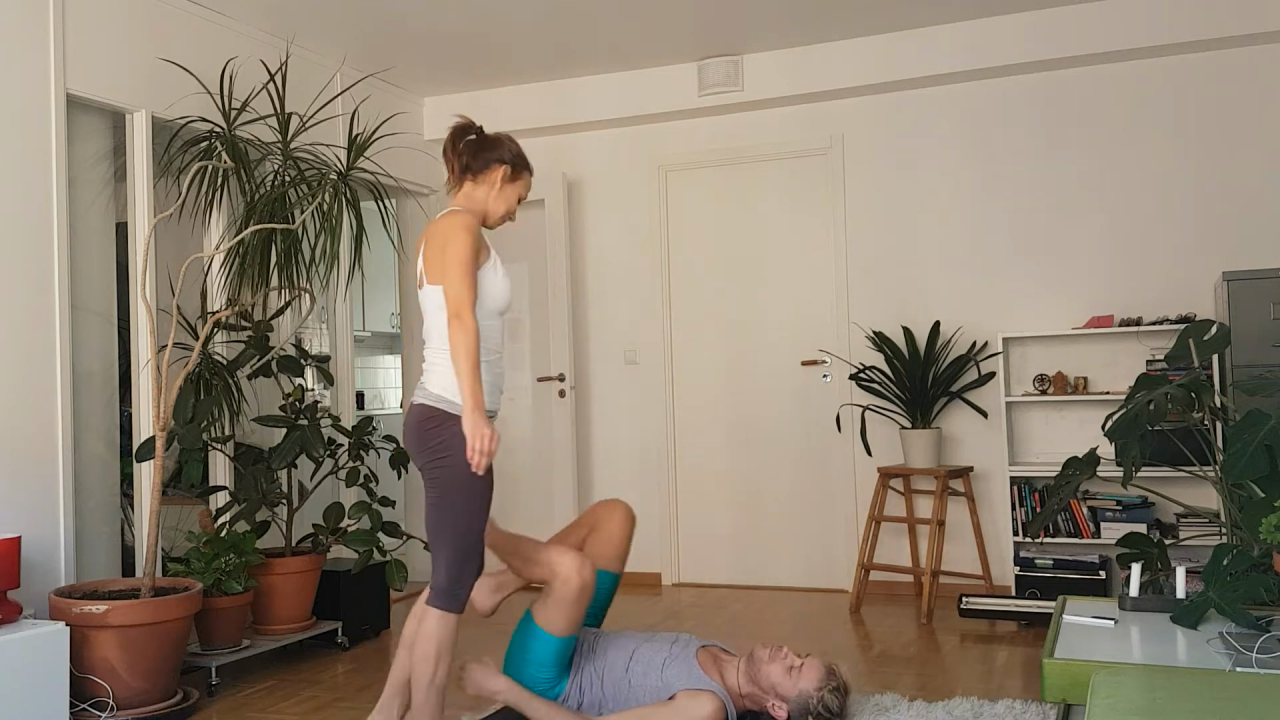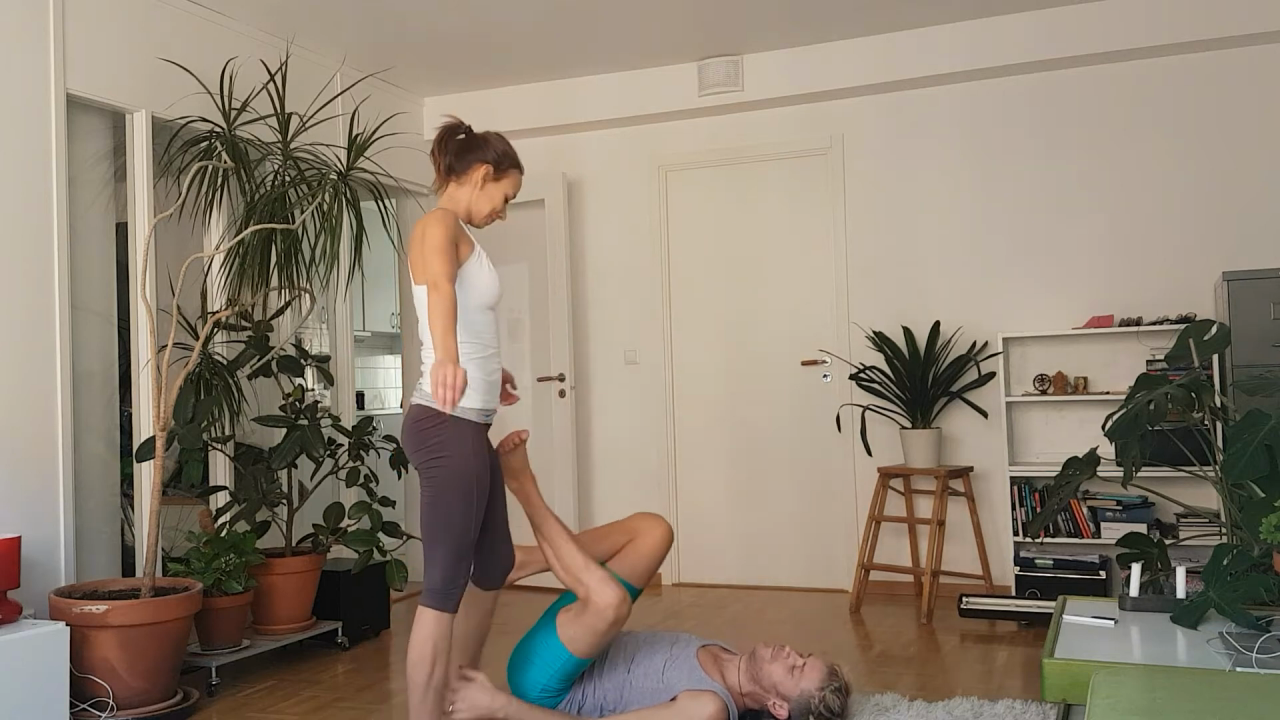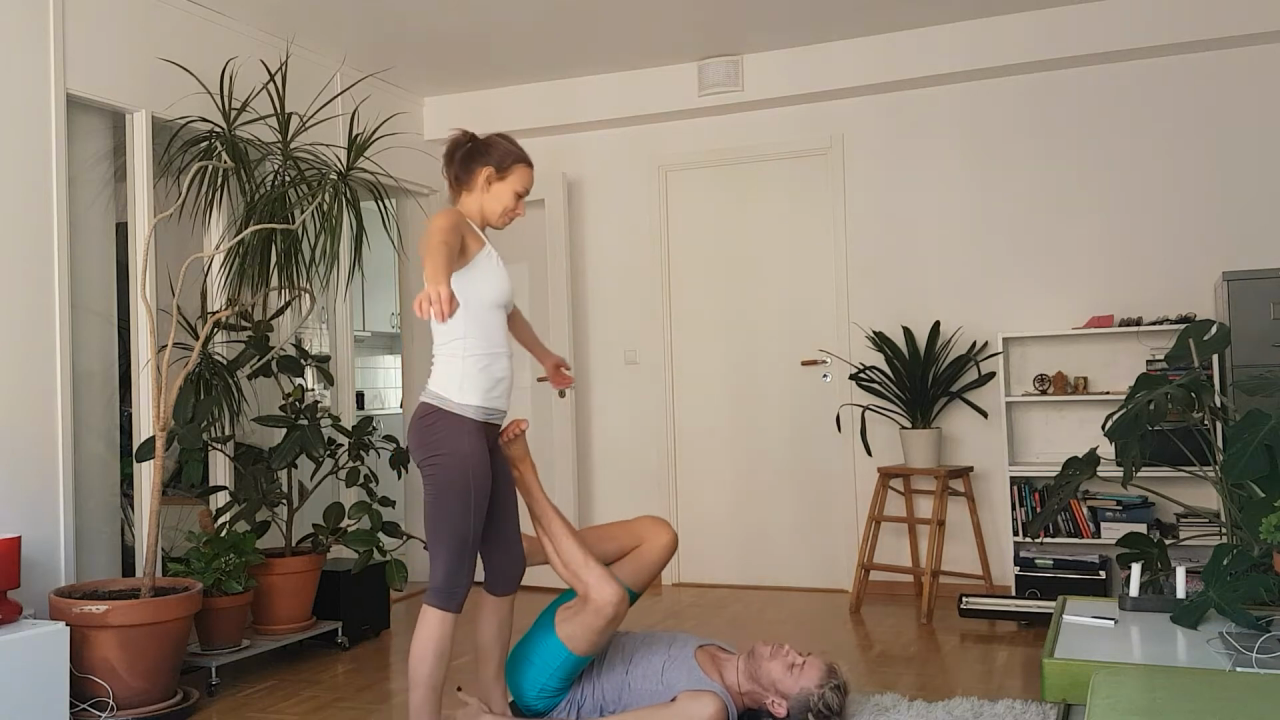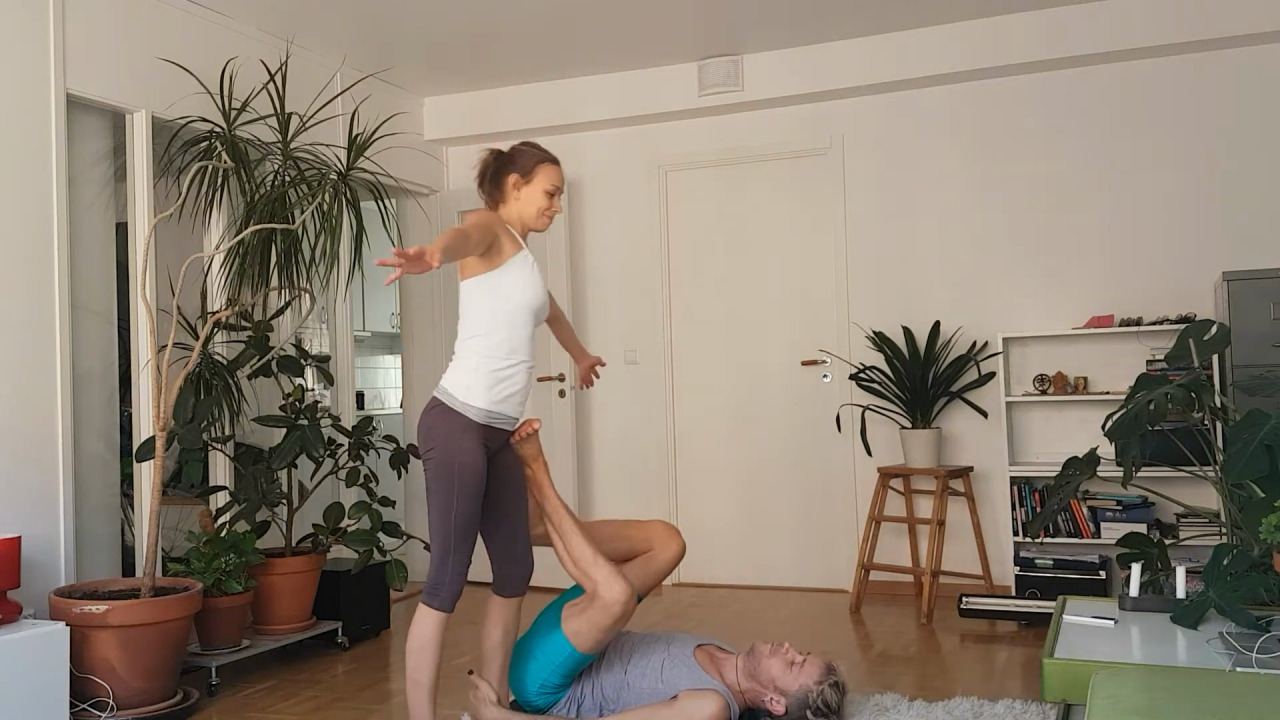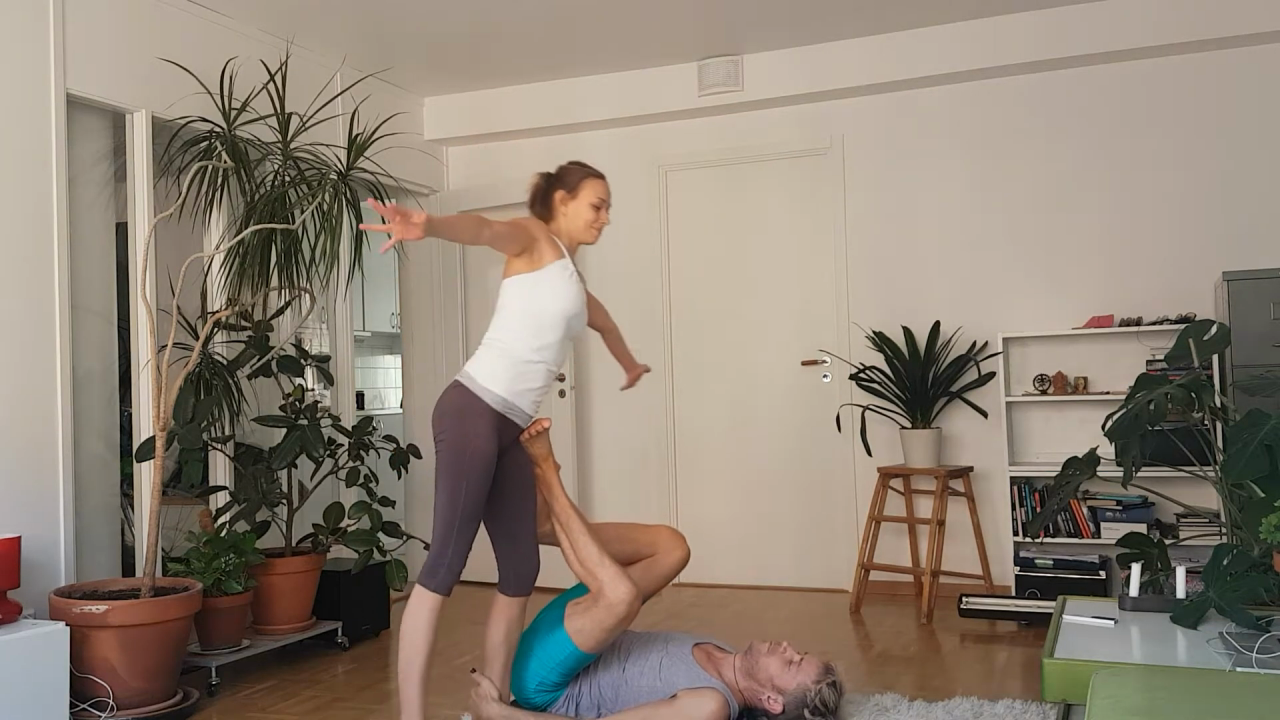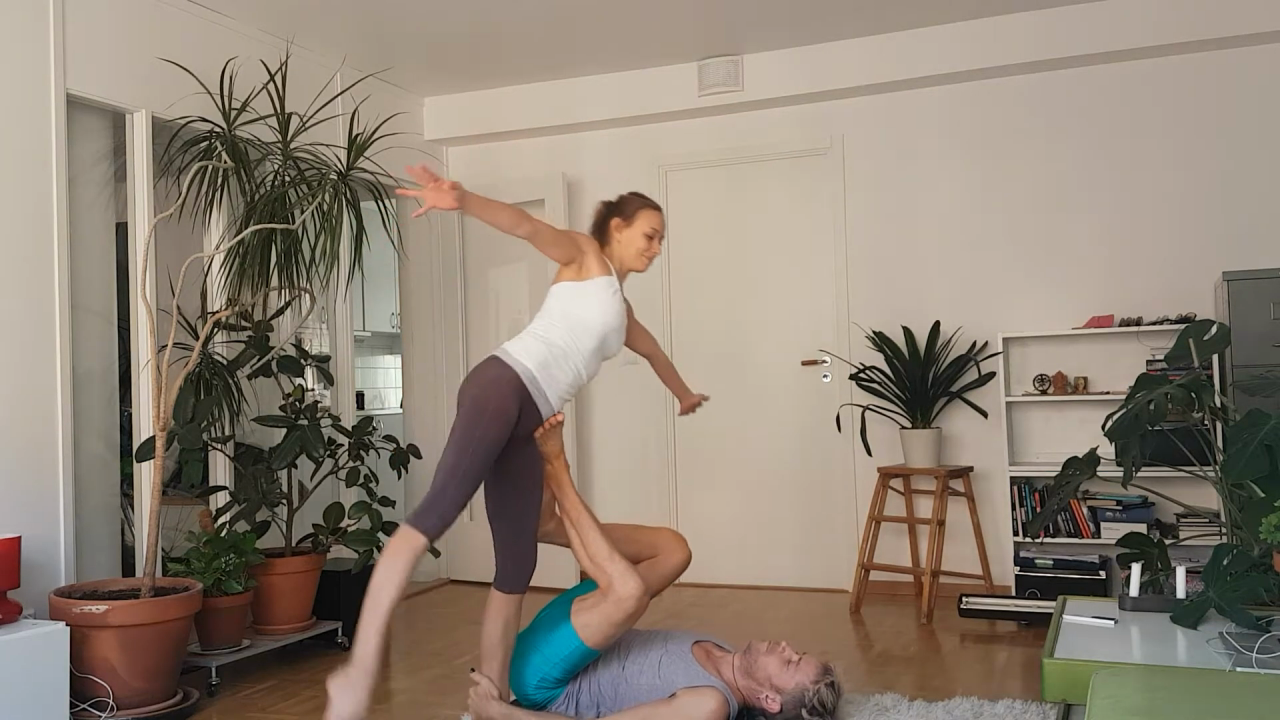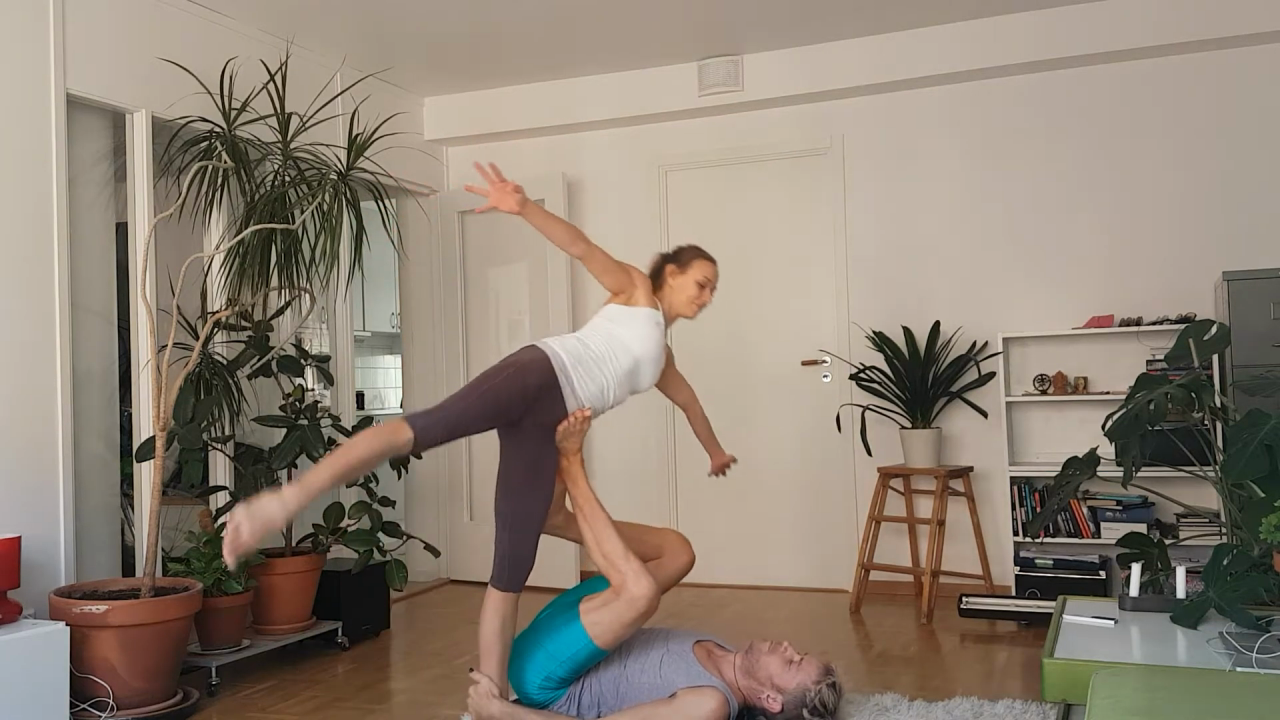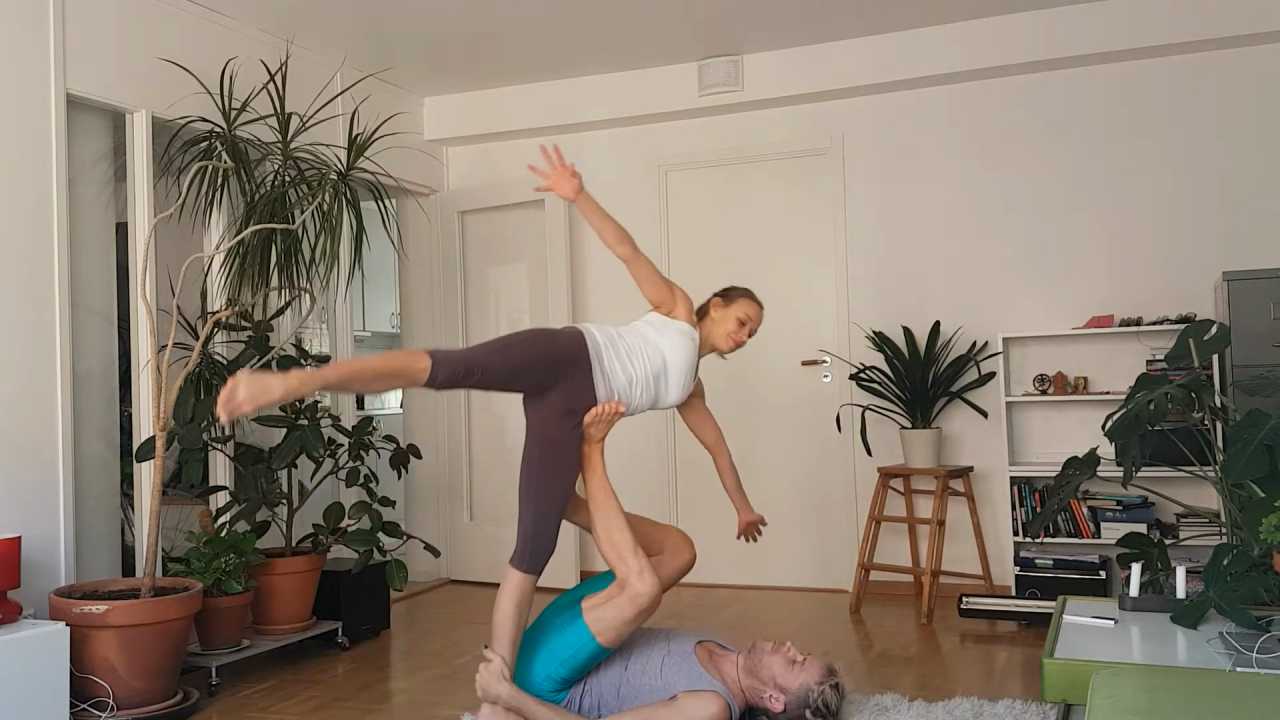
dt=0.3s
person 1, frame 1
left shoulder: (440, 231)
right shoulder: (461, 227)
right elbow: (461, 318)
right wrist: (474, 411)
left hip: (434, 418)
right hip: (450, 422)
left knee: (457, 571)
right knee: (453, 584)
person 1, frame 2
left shoulder: (455, 236)
right shoulder: (438, 226)
right elbow: (439, 287)
left wrist: (494, 372)
right wrist: (445, 351)
left hip: (465, 425)
right hip: (446, 425)
left knee: (494, 565)
right knee: (445, 584)
person 1, frame 3
left shoulder: (477, 240)
right shoulder: (451, 224)
left elbow: (503, 309)
right elbow: (436, 252)
left wrist: (545, 356)
right wrist: (436, 282)
left hip: (480, 427)
right hip: (451, 424)
left knee: (506, 570)
right knee: (449, 584)
person 1, frame 4
left shoulder: (524, 254)
right shoulder: (491, 231)
left elbow: (550, 310)
right elbow: (463, 236)
left wrist: (581, 356)
right wrist: (433, 254)
left hip: (499, 433)
right hip: (457, 423)
left knee: (514, 572)
right knee: (446, 580)
person 1, frame 5
left shoulder: (569, 271)
right shoulder: (533, 239)
left elbow: (599, 318)
right elbow: (483, 227)
left wrist: (628, 361)
right wrist: (430, 225)
left hip: (510, 428)
right hip: (474, 410)
left knee: (520, 571)
right knee: (445, 562)
person 1, frame 6
left shoulder: (621, 307)
right shoulder: (584, 255)
left elbow: (644, 342)
right elbow: (534, 230)
left wrist: (682, 391)
right wrist: (459, 200)
left hip: (529, 422)
right hip: (504, 384)
left knee: (516, 569)
right knee: (438, 509)
right ankle: (362, 665)
person 1, frame 7
left shoulder: (663, 356)
right shoulder: (634, 288)
left elbow: (687, 397)
right elbow: (580, 246)
left wrist: (713, 448)
right wrist: (524, 206)
left hip: (546, 425)
right hip: (536, 373)
left knee: (513, 568)
right knee: (429, 426)
right ankle: (288, 498)
person 1, frame 8
left shoulder: (691, 390)
right shoulder: (678, 311)
left elbow: (716, 439)
right elbow: (628, 250)
left wrist: (742, 503)
right wrist: (581, 199)
left hip: (573, 408)
right hip: (570, 358)
left knee: (533, 552)
right knee: (446, 367)
right ankle: (289, 383)
person 2, frame 1
right shoulder: (735, 664)
left hip: (543, 682)
right hip: (577, 647)
left knee: (573, 567)
right knee: (613, 515)
left ankle: (483, 532)
right ankle: (499, 584)
person 2, frame 2
right shoulder: (733, 664)
left hip: (543, 685)
right hip: (578, 662)
left knee: (609, 597)
right knee: (652, 530)
left ankle: (525, 488)
right ankle: (521, 560)
person 2, frame 3
right shoulder: (733, 665)
left hip: (543, 688)
right hip: (577, 656)
left knee: (608, 595)
right knee: (657, 536)
left ankle: (527, 479)
right ankle: (519, 550)
person 2, frame 4
right shoulder: (735, 665)
left hip: (545, 685)
right hip: (578, 658)
left knee: (616, 593)
right knee: (666, 540)
left ankle: (537, 477)
right ankle: (537, 525)
person 2, frame 5
right shoulder: (731, 663)
left hip: (544, 683)
right hip: (572, 650)
left knee: (620, 594)
right knee: (670, 546)
left ankle: (547, 477)
right ankle: (547, 523)
person 2, frame 6
right shoulder: (734, 666)
left hip: (542, 676)
right hip: (568, 652)
left knee: (629, 589)
right knee: (672, 549)
left ankle: (556, 472)
right ankle: (546, 523)
person 2, frame 7
right shoulder: (733, 664)
left hip: (542, 676)
right hip: (562, 643)
left knee: (640, 589)
right knee: (676, 551)
left ankle: (570, 466)
right ankle: (559, 518)
person 2, frame 8
right shoulder: (734, 663)
left hip: (543, 675)
right hip: (571, 648)
left knee: (642, 583)
right knee: (677, 548)
left ankle: (590, 452)
